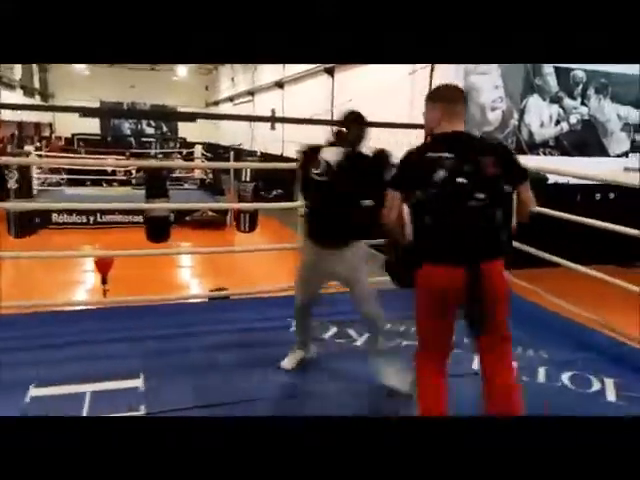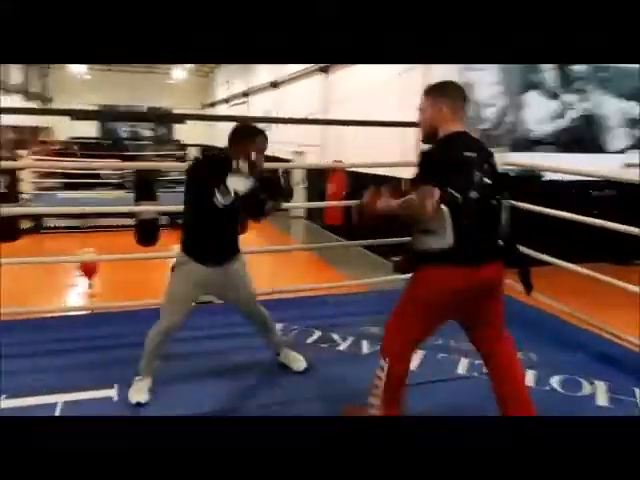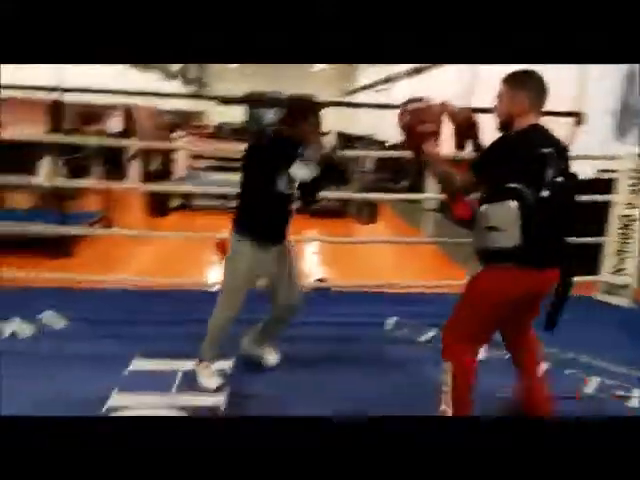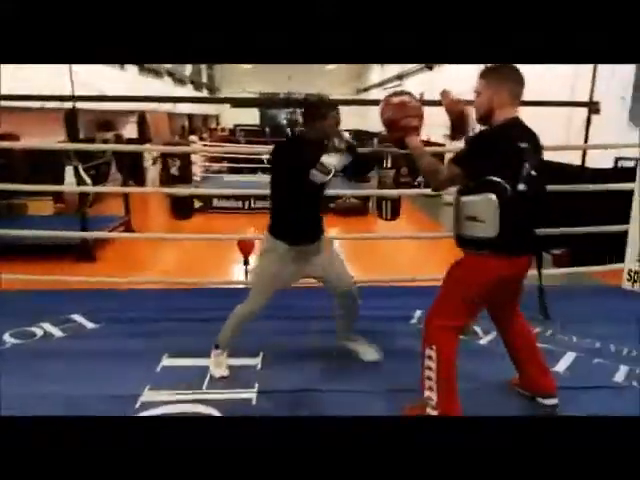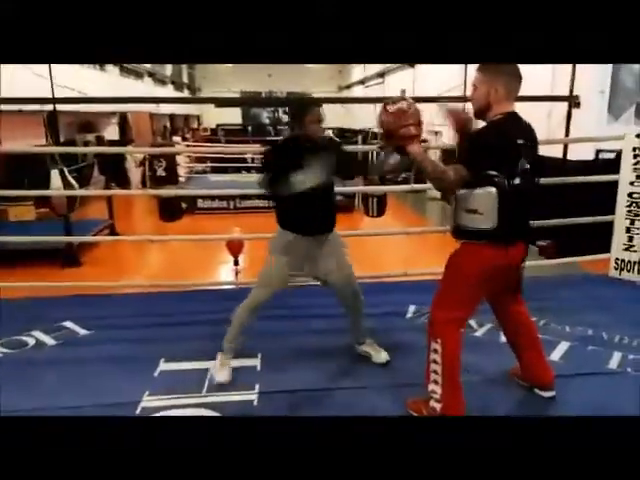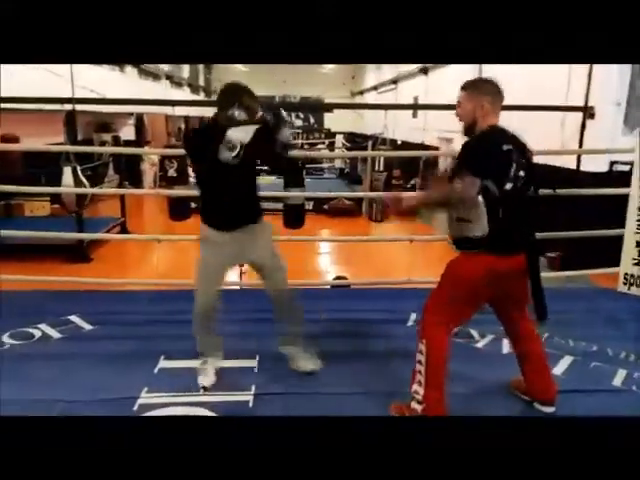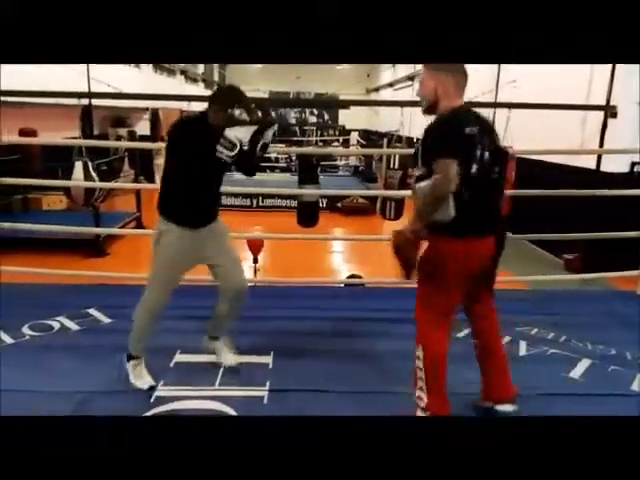
dt=0.4s
person 1, frame 1
left shoulder: (416, 158)
right shoulder: (497, 152)
left elbow: (390, 217)
right elbow: (527, 204)
left wrist: (408, 244)
left hip: (435, 270)
right hip: (485, 268)
left knee: (431, 358)
right knee: (497, 353)
person 1, frame 2
left shoulder: (438, 155)
right shoulder: (481, 153)
left elbow: (424, 209)
left wrist: (386, 205)
right wrist: (402, 202)
left hip: (444, 271)
right hip: (488, 267)
left knee: (398, 341)
right knee: (498, 349)
left ankle: (379, 411)
right ankle: (521, 412)
person 1, frame 3
left shoulder: (511, 147)
right shoulder: (555, 148)
left elbow: (457, 188)
left wrist: (429, 148)
left hip: (509, 270)
right hip: (547, 268)
left knee: (458, 341)
right knee: (516, 332)
left ankle: (456, 411)
right ankle: (535, 404)
person 1, frame 4
left shoulder: (492, 140)
right shoulder: (527, 139)
left elbow: (440, 179)
left wrist: (412, 140)
right wrist: (463, 127)
left hip: (487, 257)
right hip: (517, 253)
left knee: (440, 326)
right knee: (508, 316)
left ankle: (442, 410)
right ankle: (541, 385)
person 1, frame 5
left shoulder: (492, 135)
right shoulder: (521, 132)
left elbow: (449, 182)
left wrist: (412, 146)
right wrist: (466, 132)
left hip: (483, 246)
right hip: (513, 242)
left knee: (444, 319)
right knee: (511, 307)
left ankle: (445, 406)
right ankle: (540, 377)
person 1, frame 6
left shoulder: (479, 145)
right shoulder: (517, 146)
left elbow: (463, 193)
left wrist: (414, 200)
right wrist: (454, 179)
left hip: (481, 256)
right hip: (517, 253)
left knee: (435, 321)
right knee: (518, 320)
left ankle: (426, 407)
right ankle: (542, 391)
person 1, frame 7
left shoulder: (443, 128)
right shoulder: (483, 126)
left elbow: (445, 181)
right elbow: (497, 177)
left wrist: (415, 225)
left hip: (453, 242)
right hip: (486, 238)
left knee: (431, 324)
right knee: (483, 312)
left ankle: (432, 409)
right ankle: (500, 395)
person 2, frame 1
left shoulder: (366, 165)
right shoulder: (315, 154)
left elbow: (381, 201)
right elbow: (310, 190)
right wrist: (328, 159)
left hip: (349, 247)
right hip: (315, 244)
left knee: (368, 308)
right knee: (303, 301)
left ankle: (382, 356)
right ankle: (303, 348)
person 2, frame 2
left shoulder: (248, 176)
right shoulder: (202, 169)
left elbow: (256, 212)
right elbow: (204, 210)
left wrist: (269, 199)
right wrist: (237, 185)
left hip: (229, 261)
right hip: (194, 262)
left knee: (255, 312)
right knee: (168, 324)
left ankle: (281, 350)
right ankle: (143, 376)
person 2, frame 3
left shoulder: (295, 152)
right shoulder: (261, 149)
left elbow: (305, 195)
right elbow: (268, 193)
left wrist: (323, 170)
right wrist: (305, 167)
left hip: (277, 242)
right hip: (249, 242)
left knee: (290, 304)
right knee: (228, 308)
left ankle: (257, 342)
right ankle: (205, 361)
person 2, frame 4
left shoulder: (323, 149)
right shoulder: (285, 150)
left elbow: (359, 167)
right elbow: (302, 185)
right wrist: (329, 163)
left hip: (315, 241)
right hip: (283, 244)
left knee: (347, 290)
right knee: (255, 304)
left ankle: (350, 338)
right ankle: (221, 348)
person 2, frame 5
left shoulder: (328, 147)
right shoulder: (280, 153)
left elbow: (350, 169)
right elbow: (276, 193)
right wrist: (304, 179)
left hip: (325, 237)
right hip: (292, 238)
left knee: (351, 293)
right knee: (257, 298)
left ankle: (362, 341)
right ankle: (226, 352)
person 2, frame 6
left shoulder: (252, 133)
right shoulder: (199, 136)
left elbow: (281, 165)
right elbow: (211, 172)
left wrist: (274, 133)
right wrist: (235, 138)
left hip: (253, 226)
right hip: (216, 232)
left knee: (280, 289)
right knee: (205, 302)
left ankle: (293, 345)
right ankle: (209, 357)
person 2, frame 7
left shoulder: (224, 133)
right shoulder: (183, 131)
left elbow: (248, 168)
right elbow: (199, 170)
left wrist: (260, 136)
right wrist: (232, 137)
left hip: (210, 225)
right hip: (176, 227)
left knee: (236, 286)
right knee: (156, 297)
left ankle: (217, 337)
right ankle: (135, 357)
